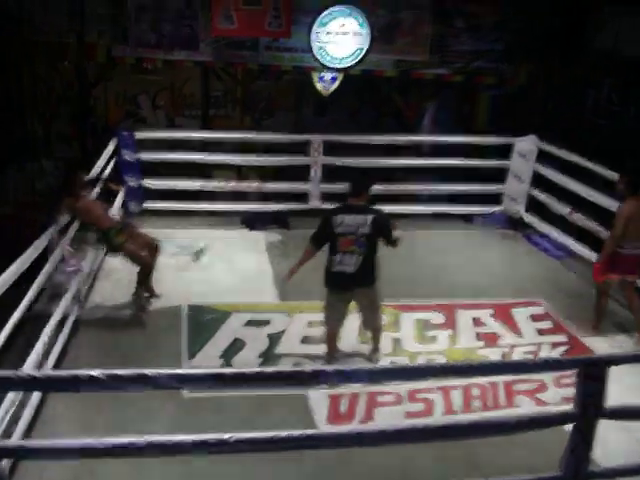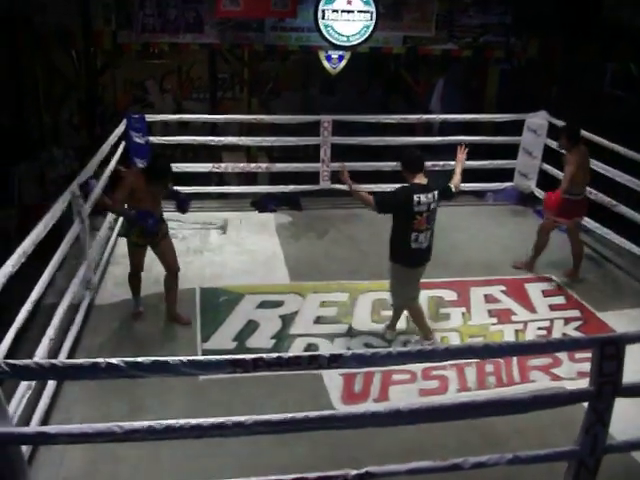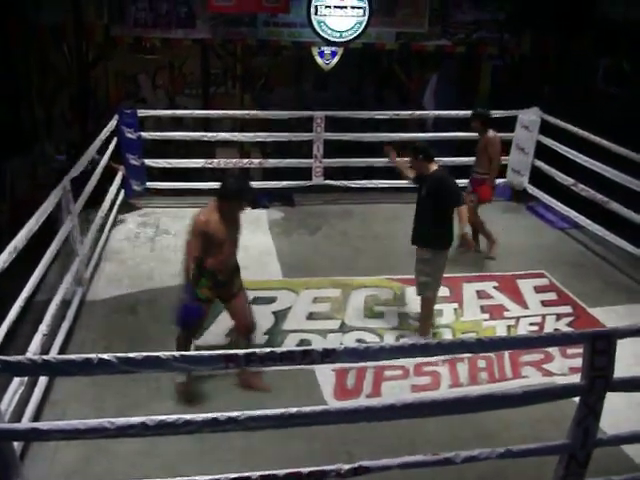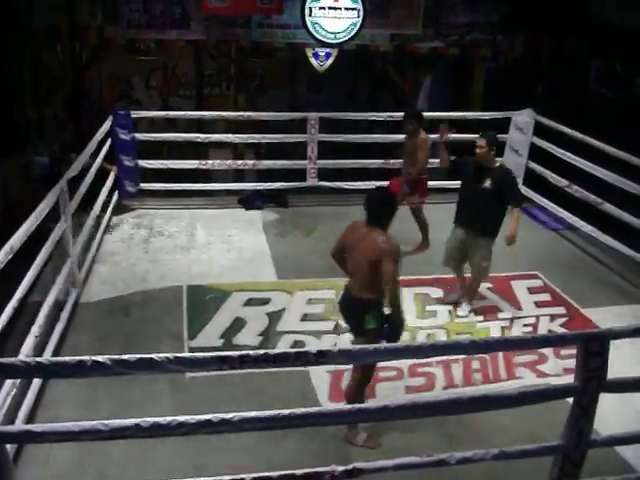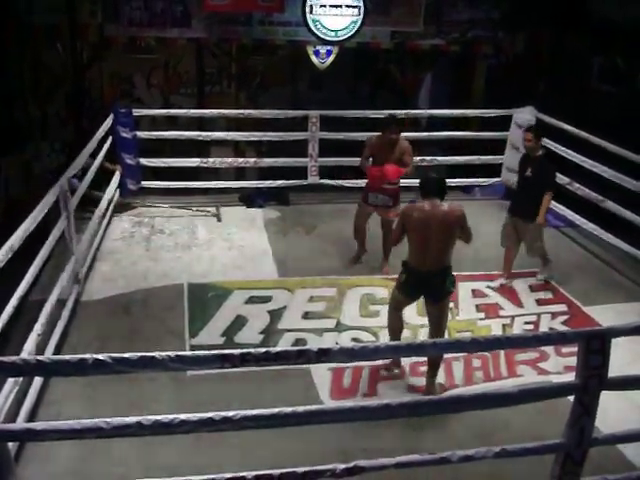
dt=1s
person 1, frame 1
left shoulder: (82, 196)
right shoulder: (71, 204)
left hip: (119, 226)
right hip: (112, 235)
left knee: (154, 246)
right knee: (146, 262)
left ankle: (147, 286)
right ankle: (139, 292)
person 1, frame 2
left shoulder: (161, 179)
right shoulder: (132, 178)
right elbow: (114, 205)
left wrist: (177, 196)
right wrist: (135, 216)
left hip: (157, 226)
right hip: (136, 228)
left knee: (173, 270)
right knee: (136, 270)
left ankle: (171, 312)
right ankle: (137, 303)
person 1, frame 3
left shoulder: (233, 212)
right shoulder: (203, 220)
right elbow: (190, 258)
right wrist: (187, 294)
left hip: (231, 275)
right hip: (207, 280)
left knee: (247, 326)
right knee: (190, 330)
left ankle: (245, 374)
right ankle: (183, 374)
person 1, frame 4
left shoulder: (353, 229)
right shoulder: (387, 246)
left elbow: (336, 254)
right elbow: (391, 290)
right wrist: (397, 315)
left hip: (348, 299)
right hip: (367, 309)
right knee: (362, 371)
left ankle: (361, 388)
right ankle: (352, 430)
person 1, frame 5
left shoulder: (409, 211)
right shoulder: (456, 213)
left elbow: (393, 241)
right elbow: (468, 238)
left hip: (412, 276)
right hip: (440, 279)
left knee: (394, 307)
right knee: (437, 333)
left ankle: (394, 358)
right ankle: (431, 384)
person 2, frame 1
left shoulder: (334, 215)
right shoulder: (377, 217)
left elbow: (314, 245)
right elbow: (393, 242)
left wrist: (296, 267)
right wrist: (395, 234)
left hip: (337, 279)
right hip: (365, 279)
left knee: (333, 322)
right knee: (372, 316)
left ankle: (330, 363)
right ankle: (375, 351)
person 2, frame 2
left shoulder: (404, 194)
right shoulder: (436, 190)
left elbow: (374, 203)
right elbow: (454, 186)
left wrist: (350, 185)
right wrist: (459, 164)
left hip: (405, 256)
right hip: (423, 253)
left knee: (407, 297)
right knee: (402, 291)
left ankle: (428, 337)
right ankle: (391, 327)
person 2, frame 3
left shoulder: (442, 179)
right shoulder: (425, 175)
left elbow: (460, 203)
right elbow: (412, 176)
left wrist: (463, 231)
right wrist: (396, 161)
left hip: (435, 242)
right hip: (425, 239)
left knee: (427, 284)
right knee: (428, 282)
left ankle: (424, 331)
right ankle: (427, 316)
person 2, frame 4
left shoulder: (504, 175)
right shoulder: (469, 165)
left elbow: (515, 204)
right elbow: (445, 163)
left wrist: (513, 228)
right wrist: (442, 143)
left hip: (485, 230)
right hip: (462, 224)
left knee: (478, 267)
right knee: (452, 257)
left ankle: (468, 300)
right ankle: (462, 287)
person 2, frame 5
left shoulder: (545, 162)
right shoulder: (525, 158)
left elbow: (549, 192)
left wrist: (542, 214)
left hip: (532, 214)
right hip: (515, 209)
left knee: (535, 245)
right knee: (509, 242)
left ankle: (546, 265)
right ankle: (505, 276)
person 3, frame 1
left shoulder: (626, 207)
left elbow: (615, 236)
left wrist: (602, 258)
left hip: (621, 255)
left knee: (602, 290)
left ankle: (597, 326)
person 3, frame 2
left shoulder: (573, 156)
right shoulder: (583, 150)
left elbow: (568, 174)
left wrist: (560, 193)
left hip: (568, 201)
right hip: (580, 200)
left knee: (543, 231)
right knee: (574, 237)
left ankle: (530, 264)
right ankle: (575, 272)
person 3, frame 3
left shoulder: (491, 138)
right shoulder: (482, 136)
left elbow: (496, 161)
left wrist: (489, 183)
left hip: (483, 180)
right hip: (476, 177)
left knee: (469, 212)
right knee: (471, 210)
left ankle: (491, 240)
right ankle: (475, 242)
person 3, frame 4
left shoulder: (423, 140)
right shoulder: (410, 135)
left elbow: (420, 165)
left wrist: (403, 179)
left hip: (416, 180)
right hip: (404, 176)
left knee: (417, 213)
left ankle: (425, 242)
person 3, frame 5
left shoulder: (404, 146)
right shoulder: (373, 141)
left elbow: (409, 167)
right elbow: (364, 160)
left wrist: (398, 171)
right wrist: (369, 169)
left hip: (391, 190)
right hip: (372, 187)
left knee: (387, 228)
right knee: (359, 223)
left ankle: (385, 261)
right ankle: (361, 249)
